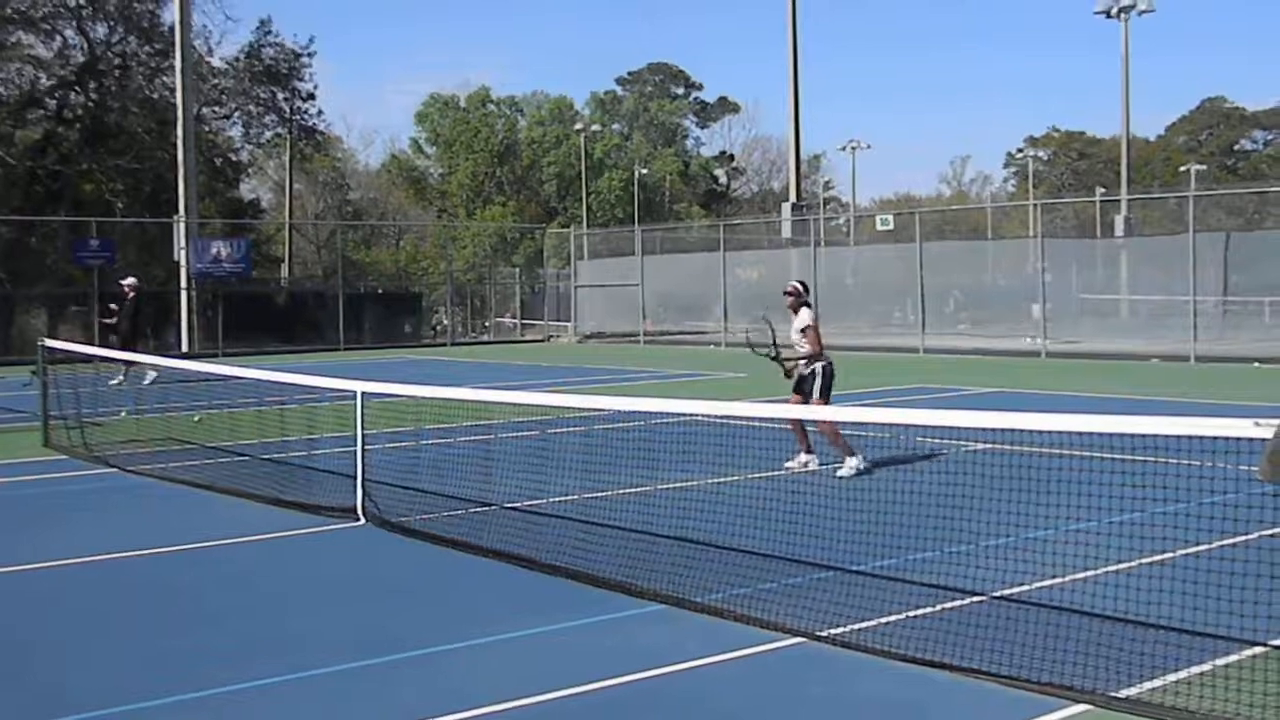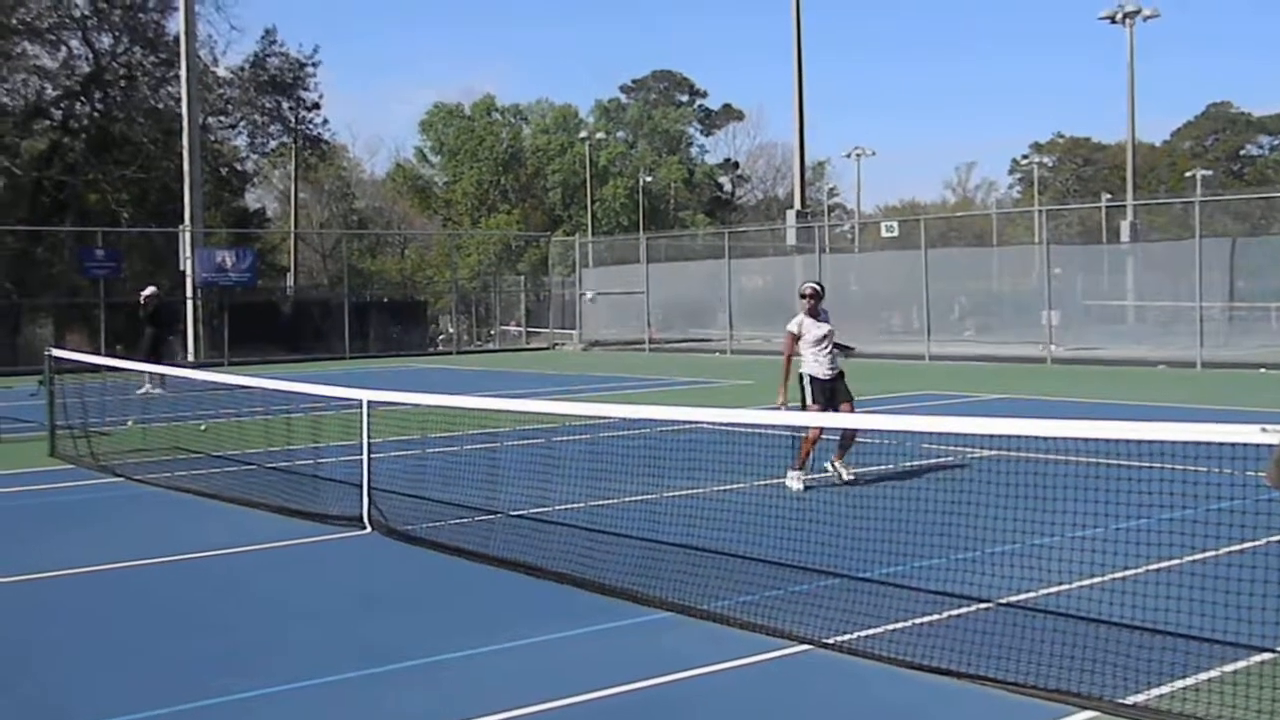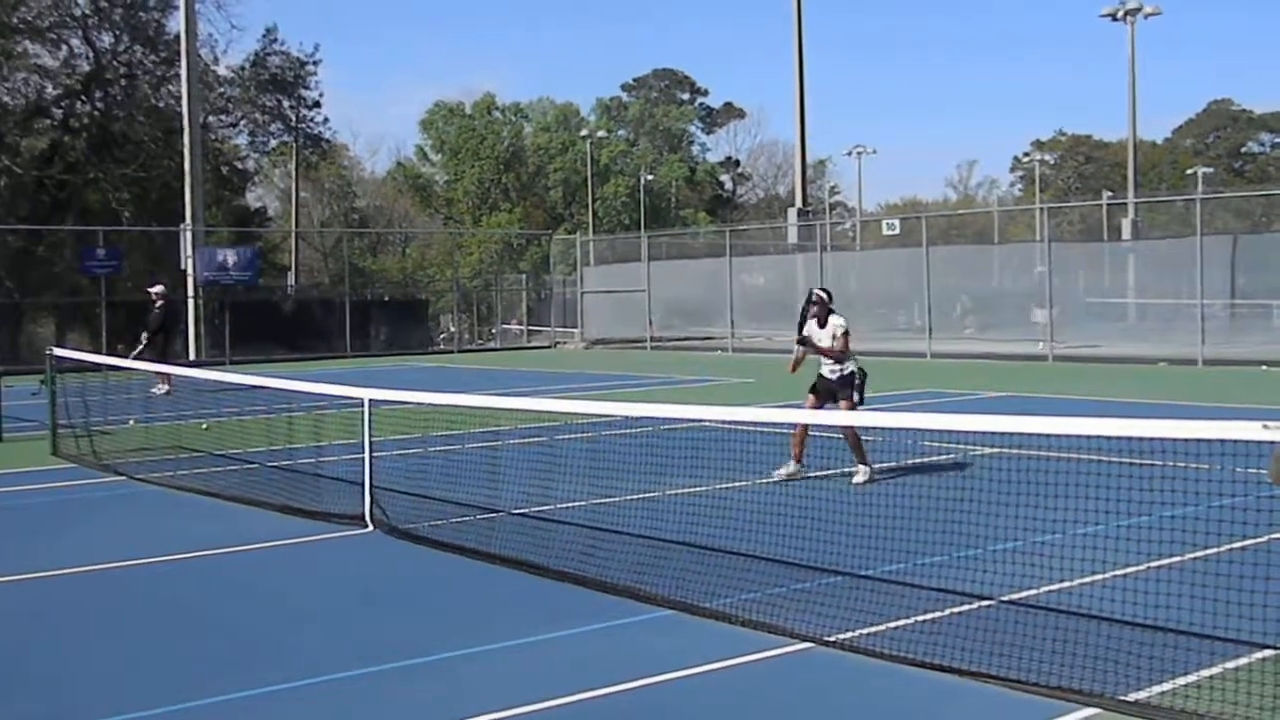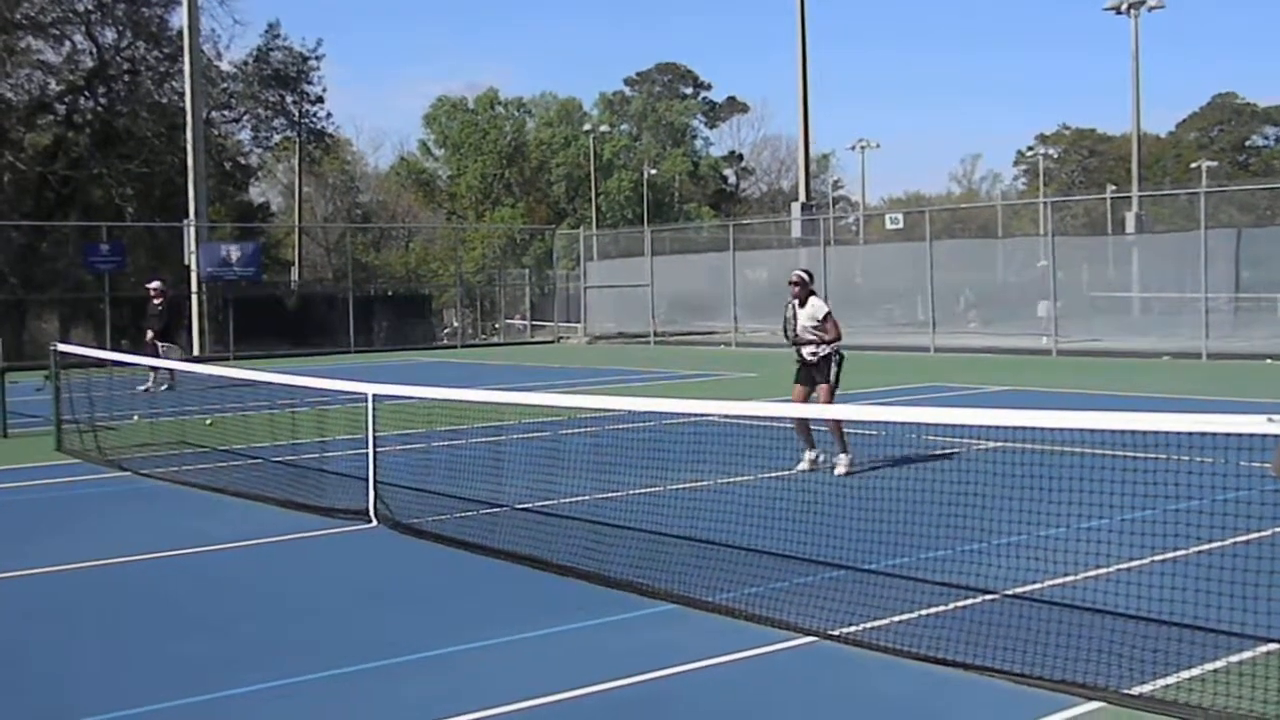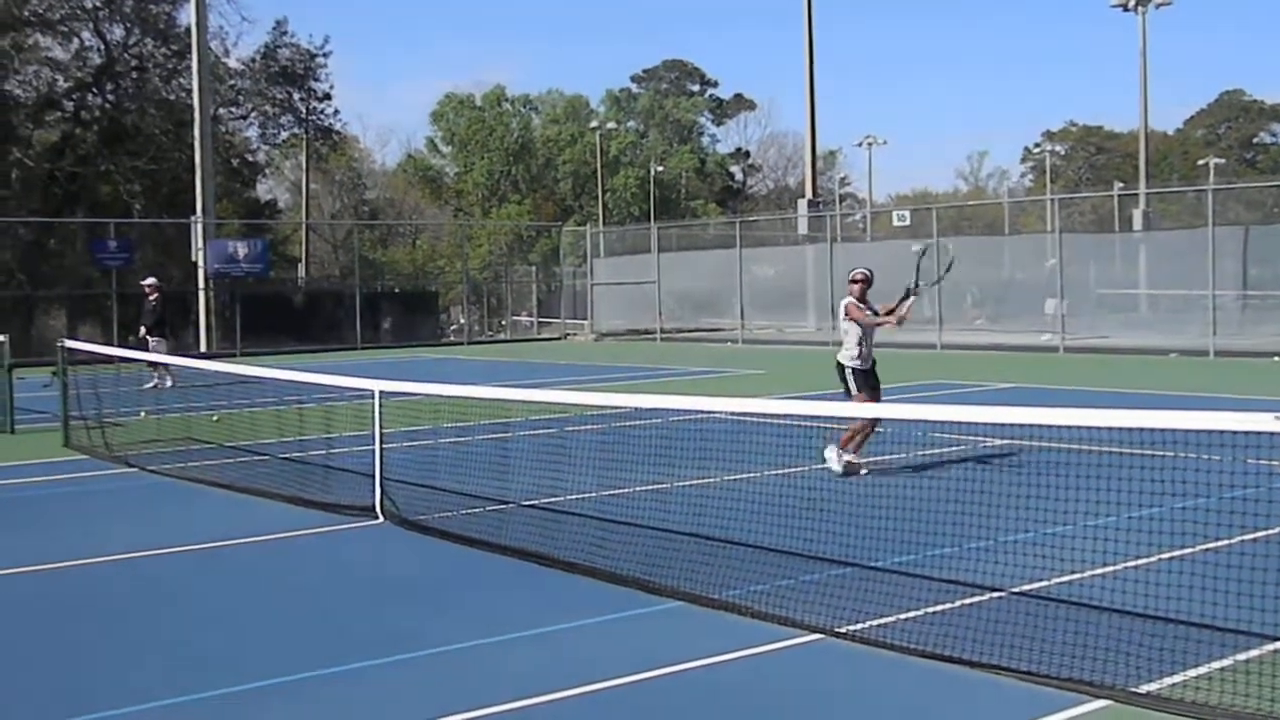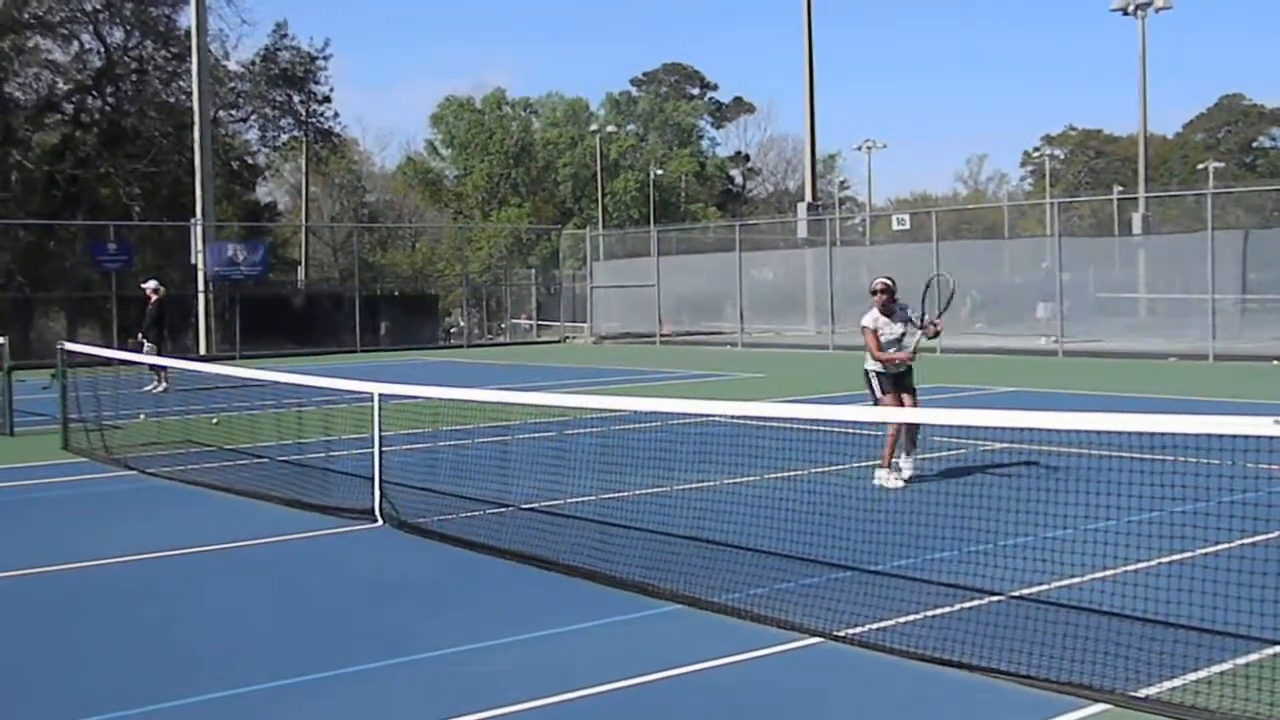
dt=0.7s
person 1, frame 1
left shoulder: (805, 317)
right shoulder: (798, 317)
left elbow: (817, 350)
left wrist: (789, 359)
right wrist: (793, 366)
left hip: (819, 371)
right hip: (807, 372)
left knee: (822, 422)
left ankle: (852, 458)
right ankle: (807, 456)
person 1, frame 2
left shoulder: (824, 315)
right shoulder: (797, 323)
right elbow: (788, 358)
left wrist: (839, 347)
right wrist: (783, 392)
left hip: (835, 377)
right hip: (813, 378)
left knee: (851, 426)
right knee: (816, 429)
left ankle: (837, 462)
right ankle: (795, 473)
person 1, frame 3
left shoulder: (838, 323)
right shoulder: (810, 325)
left elbow: (841, 355)
right elbow: (802, 350)
left wrist: (814, 346)
right wrist: (796, 361)
left hip: (847, 376)
right hip: (825, 376)
left knee: (845, 424)
left ankle: (864, 467)
right ankle: (795, 464)
person 1, frame 4
left shoulder: (818, 306)
right shoulder: (792, 306)
left elbow: (836, 335)
left wrist: (811, 341)
right wrist: (797, 342)
left hip: (826, 359)
right hip: (806, 360)
left ankle: (843, 455)
right ankle: (812, 453)
person 1, frame 5
left shoulder: (865, 304)
right shoulder: (848, 304)
left elbow: (881, 316)
right elbow: (866, 320)
left wrist: (901, 301)
right wrist: (891, 318)
left hip: (867, 365)
right hip: (850, 367)
left knee: (874, 418)
right knee: (867, 418)
left ankle: (850, 456)
right ankle: (836, 450)
person 1, frame 6
left shoulder: (902, 310)
right shoulder: (870, 319)
left elbow: (929, 333)
right elbow: (876, 353)
left wrist: (933, 327)
right wrist: (897, 356)
left hip: (901, 372)
right hip: (878, 373)
left ankle: (907, 457)
right ankle: (884, 471)
